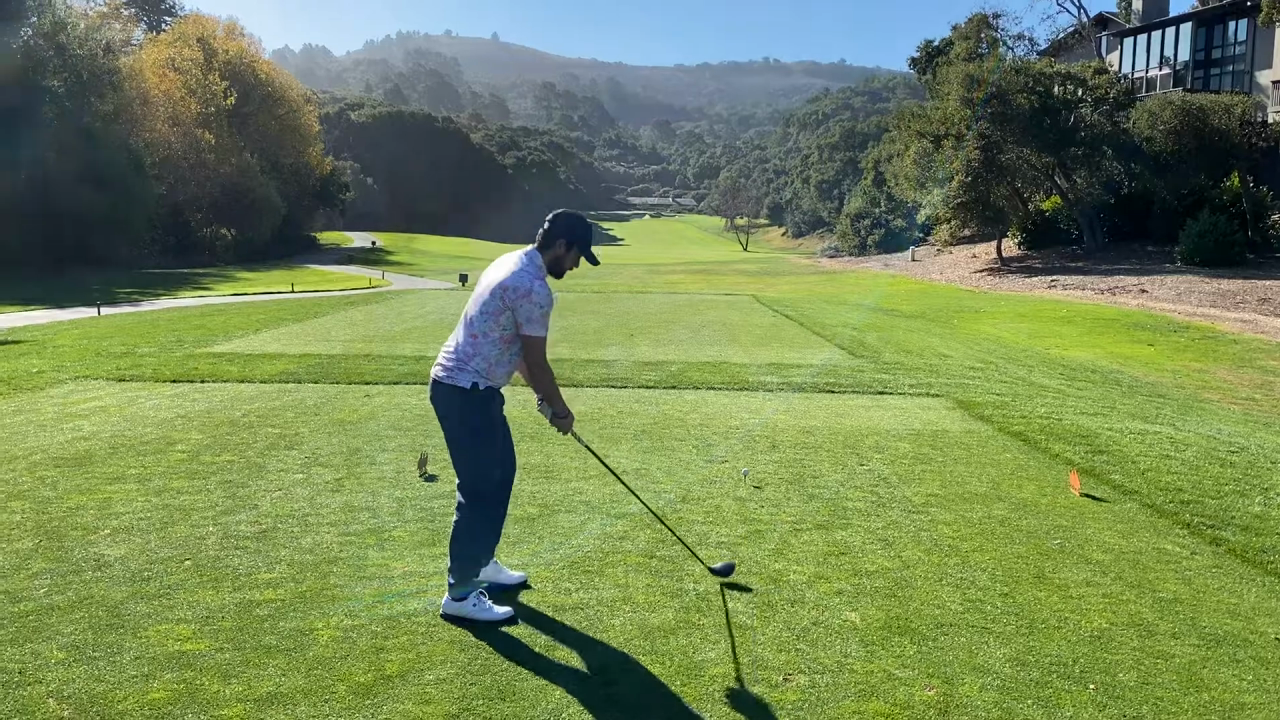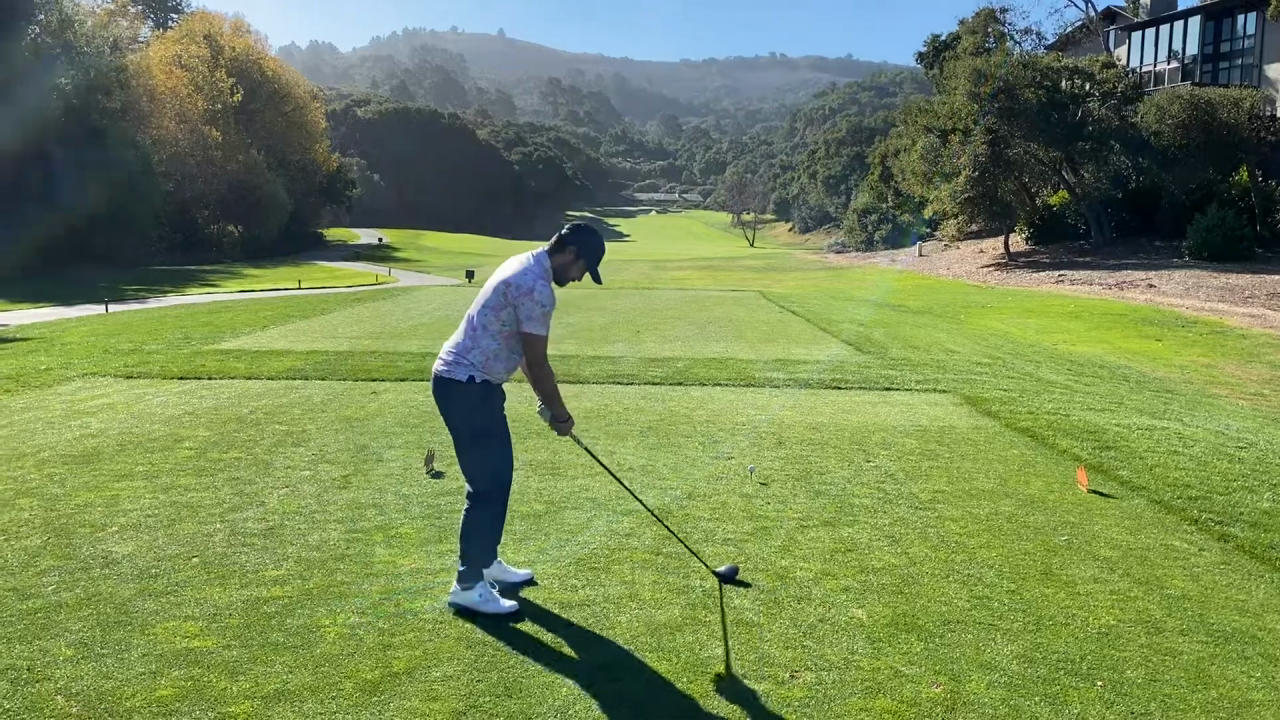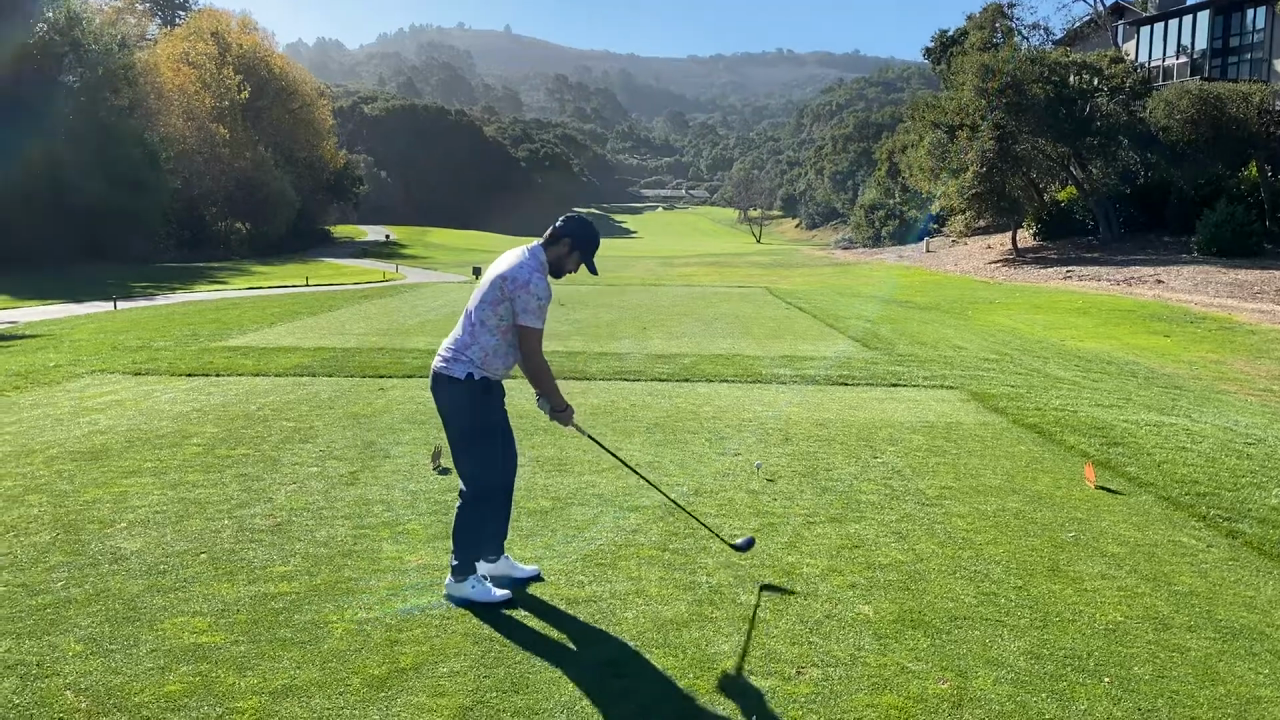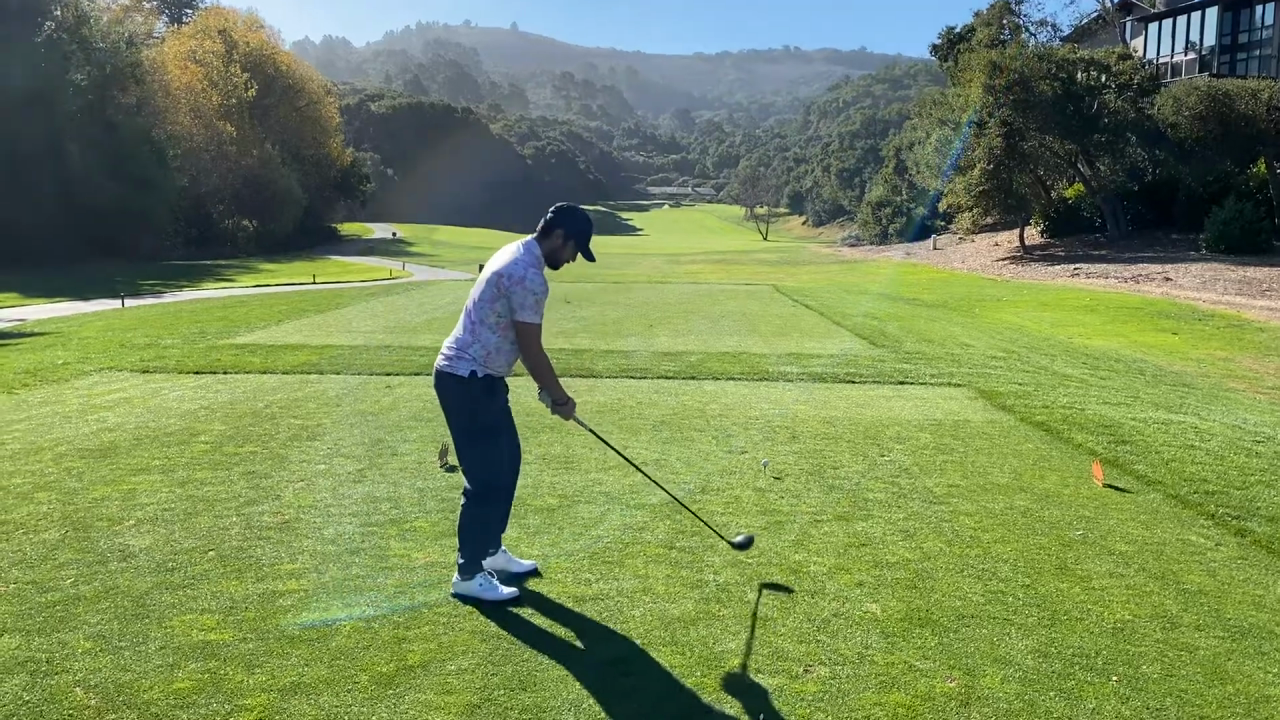
dt=0.3s
person 1, frame 1
left shoulder: (512, 263)
right shoulder: (533, 287)
right elbow: (537, 363)
left wrist: (543, 396)
right wrist: (560, 410)
left hip: (463, 386)
right hip: (466, 392)
left knee: (500, 472)
right knee: (480, 490)
left ankle: (480, 562)
right ankle: (459, 592)
person 1, frame 2
left shoulder: (524, 266)
right shoulder: (536, 287)
left elbow: (523, 353)
right elbow: (536, 362)
left wrist: (546, 400)
right wrist: (559, 413)
left hip: (471, 381)
right hip: (465, 385)
left knee: (498, 473)
right knee: (488, 481)
left ankle: (485, 560)
right ankle: (468, 582)
person 1, frame 3
left shoulder: (519, 259)
right shoulder: (532, 281)
right elbow: (531, 356)
left wrist: (544, 394)
right wrist: (559, 404)
left hip: (471, 378)
right hip: (464, 383)
left knee: (501, 467)
right knee: (483, 479)
left ankle: (490, 555)
right ankle: (462, 575)
person 1, frame 4
left shoulder: (516, 255)
right shoulder: (529, 276)
right elbow: (531, 350)
left wrist: (548, 388)
right wrist: (561, 398)
left hip: (476, 376)
right hip: (467, 380)
left knee: (506, 462)
right knee: (486, 477)
left ankle: (490, 550)
right ankle: (468, 573)
